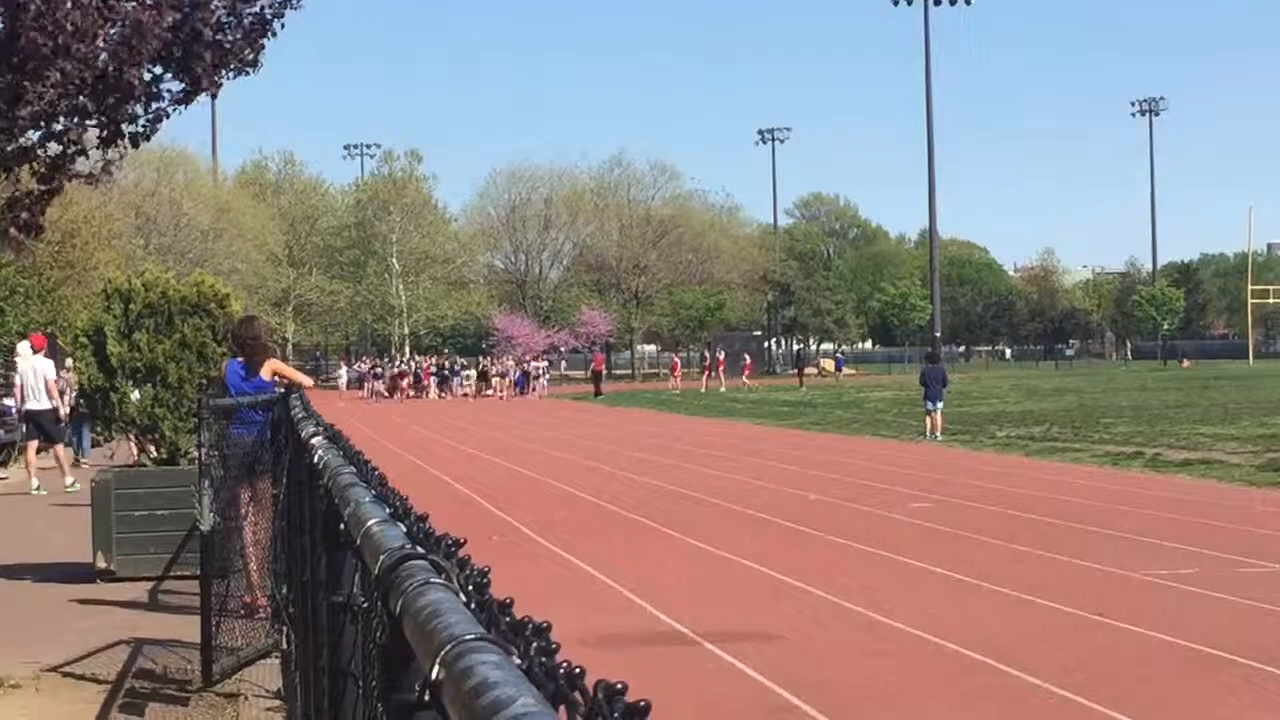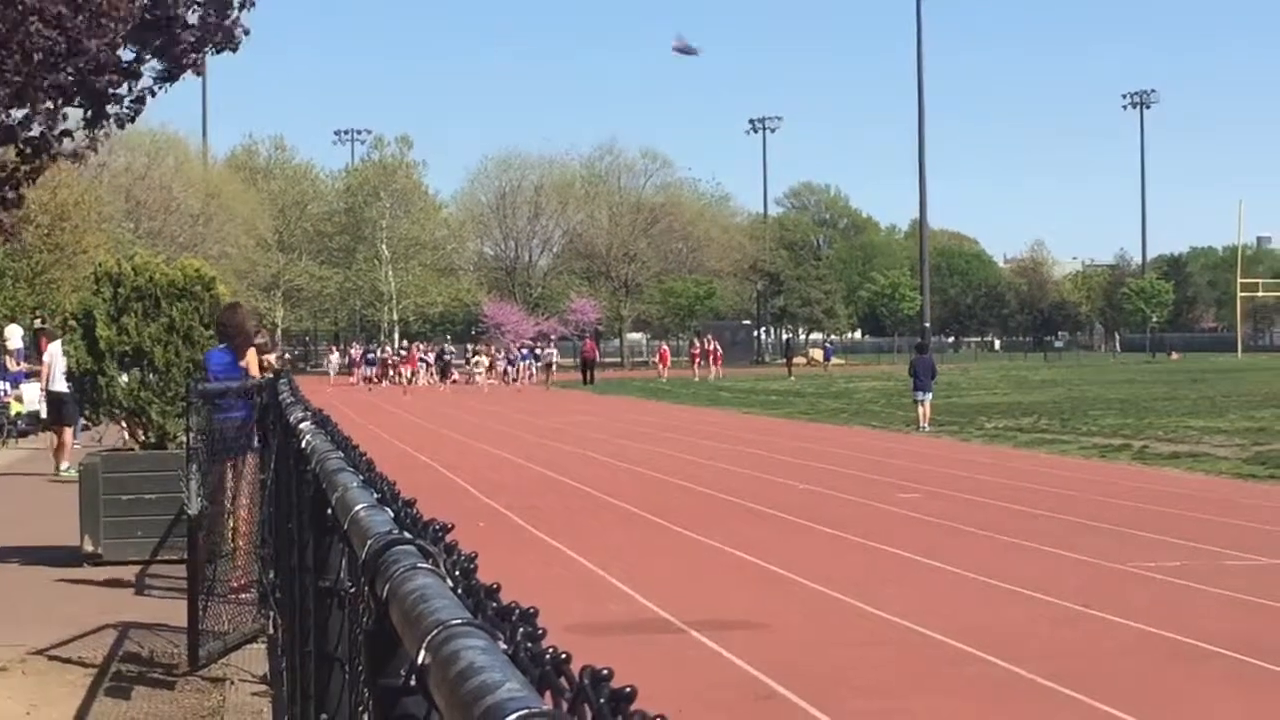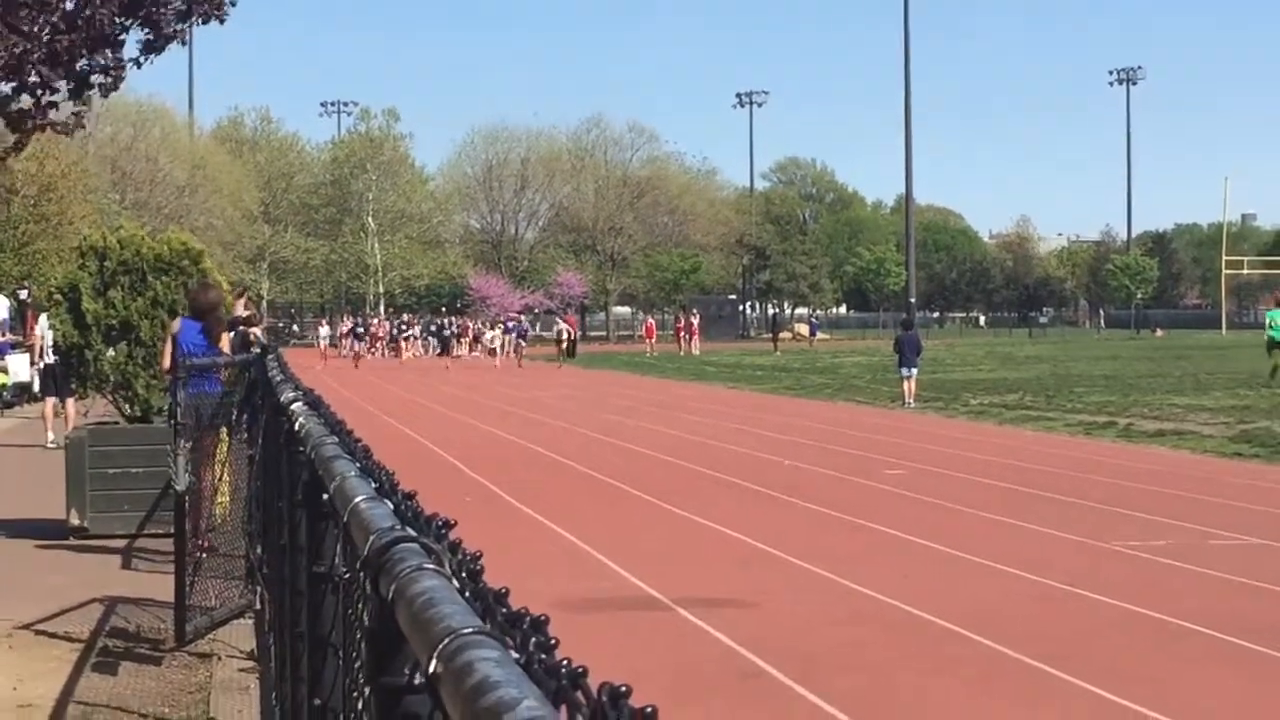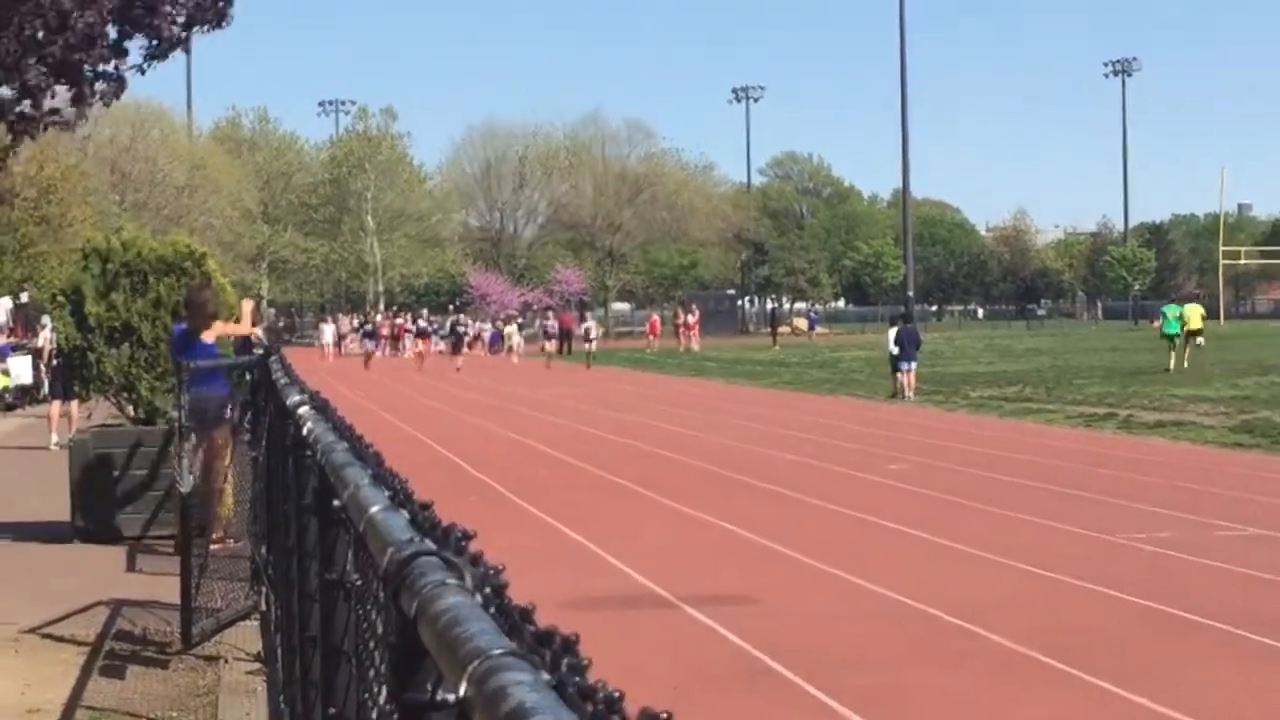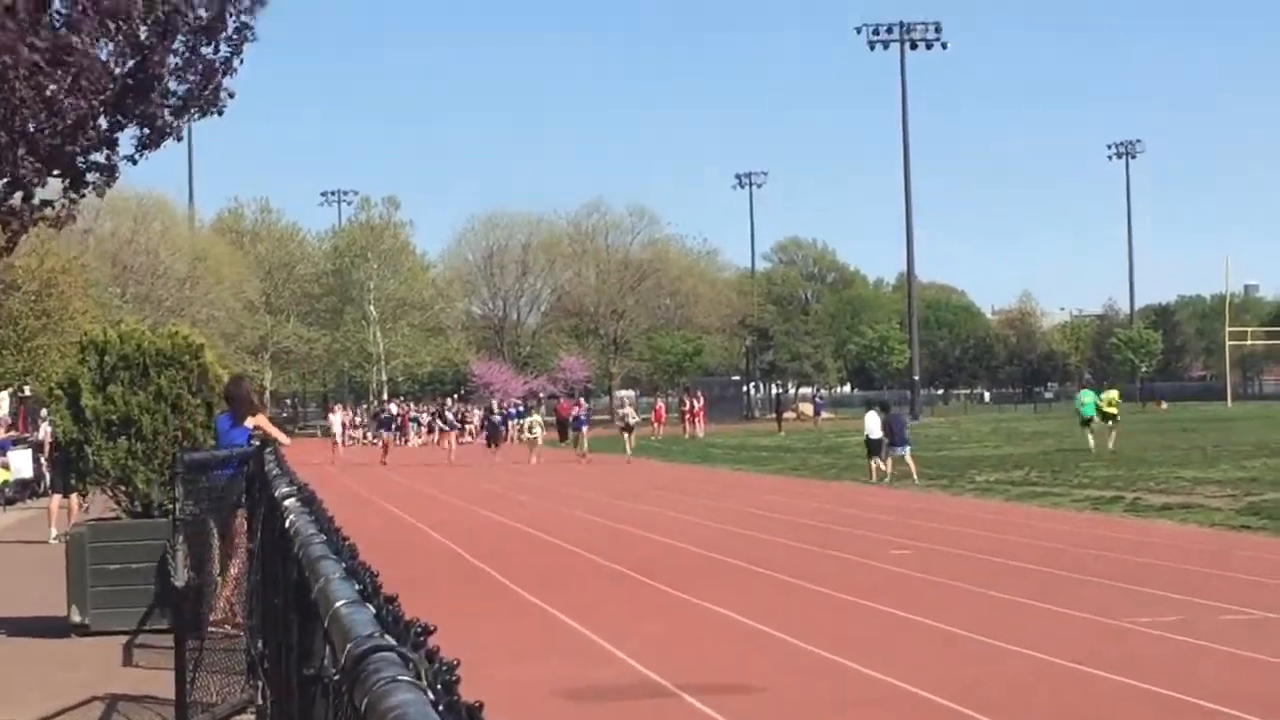
dt=1s
person 1, frame 1
left shoulder: (227, 367)
right shoulder: (269, 364)
right elbow: (307, 382)
right wrist: (282, 380)
left hip: (236, 442)
right hip: (263, 441)
left knee: (245, 519)
right knee: (263, 519)
left ankle: (256, 596)
right ankle: (257, 594)
person 1, frame 2
left shoulder: (211, 355)
right shoulder: (247, 352)
right wrist: (261, 366)
left hip: (215, 426)
right hip: (241, 427)
left knee: (218, 496)
right knee: (244, 500)
right ankle: (239, 577)
person 1, frame 3
left shoulder: (178, 325)
right shoulder: (220, 332)
left elbow: (165, 366)
right elbow: (226, 372)
left hip: (185, 397)
right hip: (212, 398)
right knee: (205, 467)
left ankle: (187, 530)
right ankle: (200, 536)
person 1, frame 4
left shoulder: (178, 331)
right shoulder: (213, 328)
left elbow: (179, 366)
right elbow: (248, 330)
right wrist: (246, 309)
left hip: (190, 399)
right hip: (215, 399)
right knee: (216, 467)
right ankle: (215, 531)
person 1, frame 5
left shoulder: (220, 419)
right shoulder: (253, 417)
right elbow: (284, 441)
right wrist: (266, 435)
right hip: (239, 486)
left knee: (227, 551)
right knee: (239, 553)
left ankle: (232, 612)
right ankle: (220, 612)
